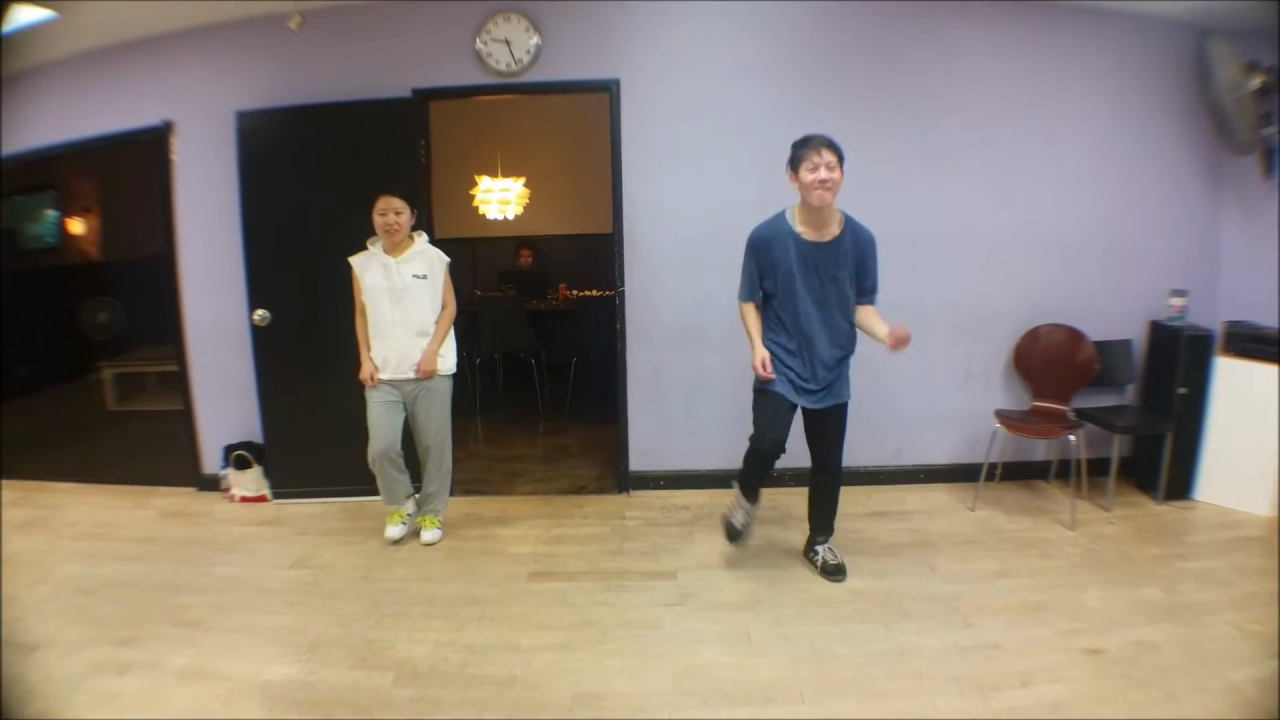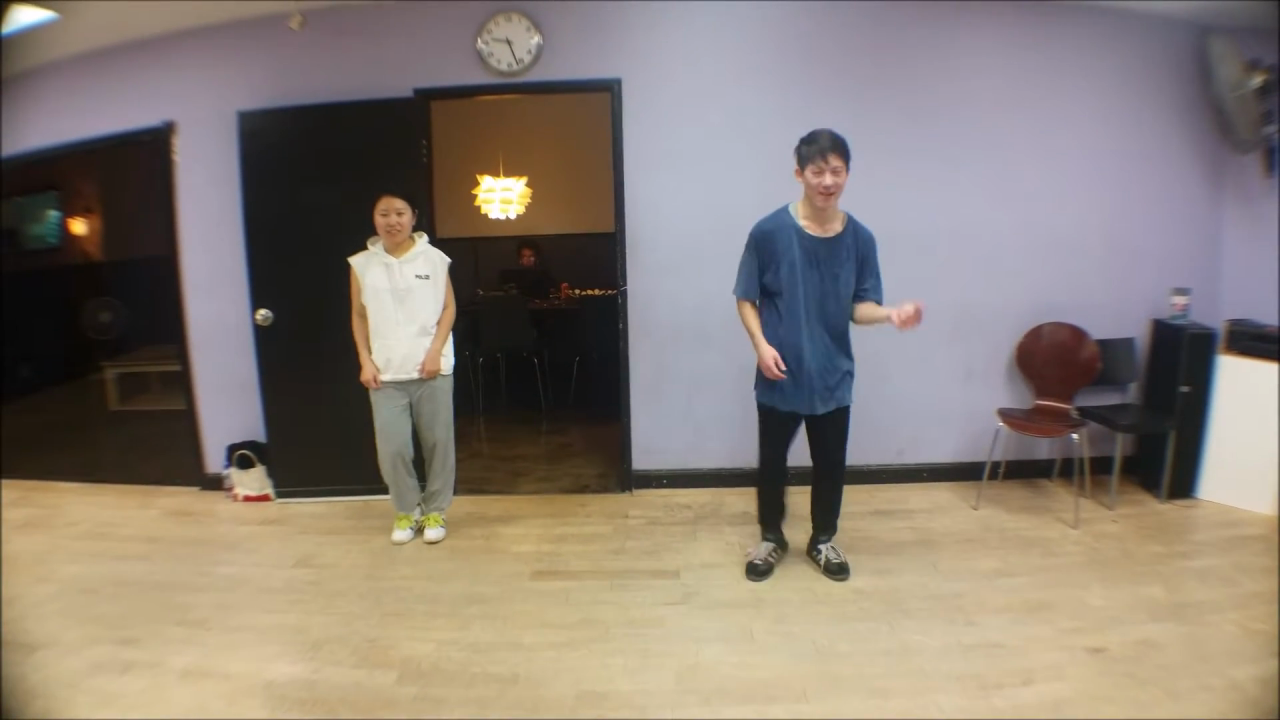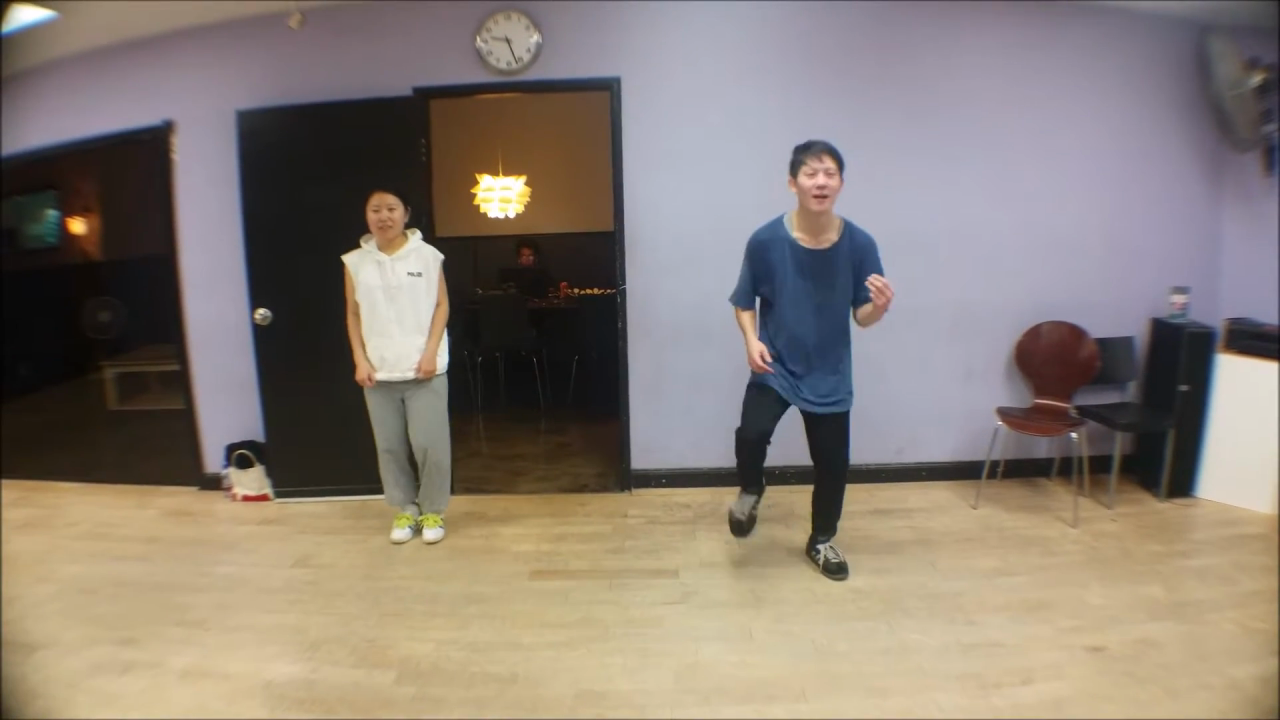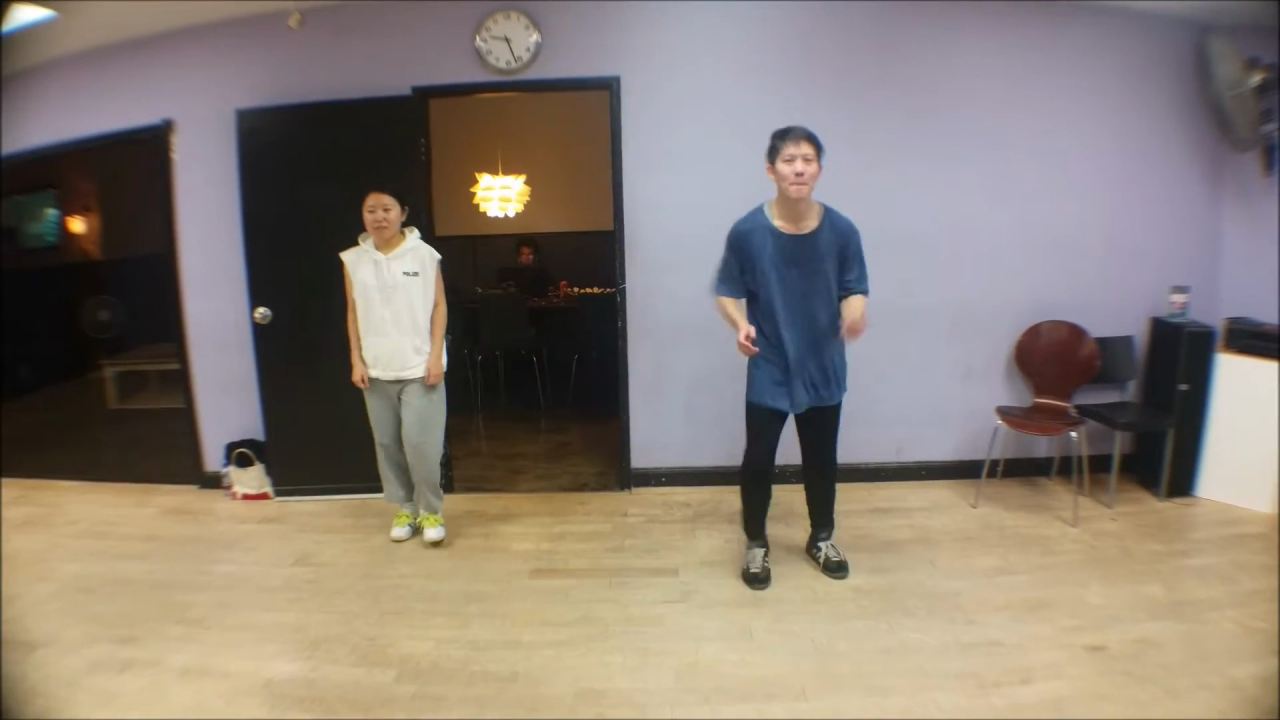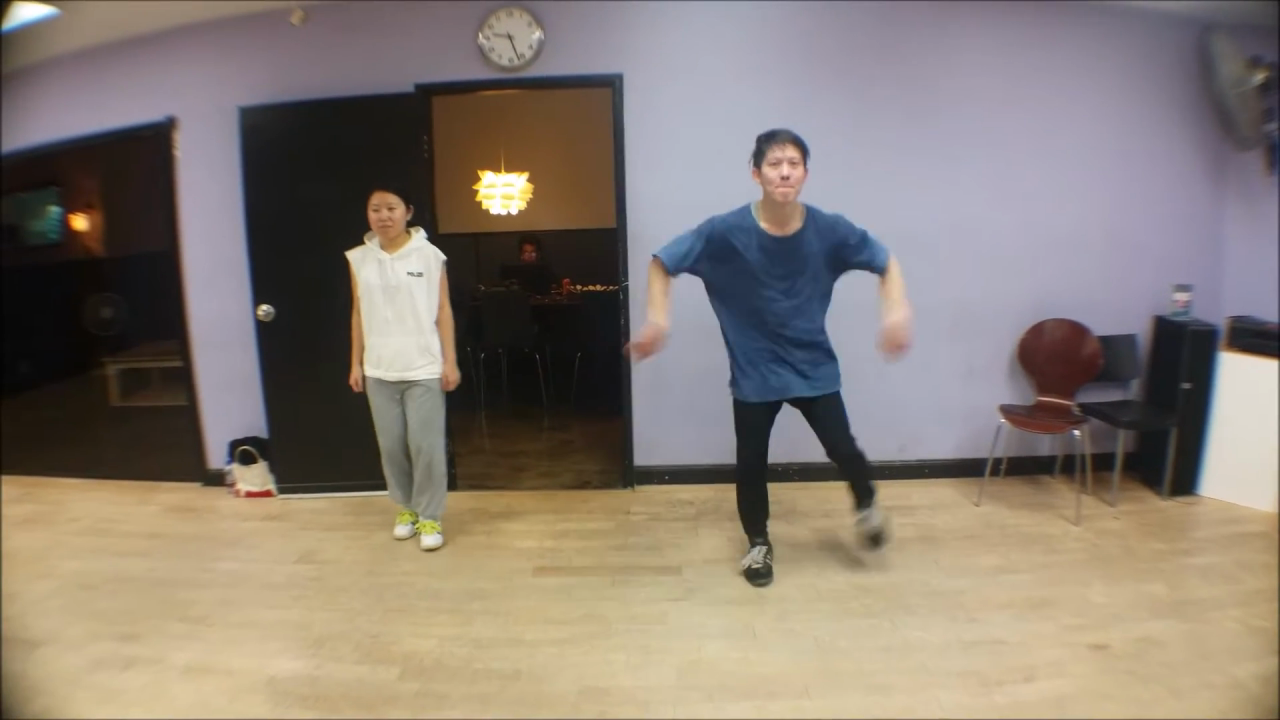
dt=0.2s
person 1, frame 1
left shoulder: (859, 240)
right shoulder: (767, 236)
left elbow: (860, 305)
right elbow: (748, 299)
left wrist: (884, 332)
right wrist: (757, 347)
left hip: (831, 370)
right hip: (780, 365)
left knee: (828, 462)
right knee: (767, 443)
left ankle: (819, 541)
right ankle: (746, 494)
person 1, frame 2
left shoulder: (860, 239)
right shoulder: (768, 232)
left elbow: (858, 307)
right elbow: (746, 297)
left wrist: (891, 315)
right wrist: (760, 344)
left hip: (832, 374)
right hip: (782, 372)
left knee: (829, 463)
right knee: (772, 463)
left ankle: (822, 541)
right ankle: (772, 540)
person 1, frame 3
left shoulder: (859, 245)
right shoulder: (765, 241)
left elbow: (863, 314)
right elbow: (744, 301)
left wrist: (878, 308)
right wrist: (752, 340)
left hip: (829, 376)
right hip: (776, 367)
left knee: (833, 464)
right knee: (752, 436)
left ankle: (821, 540)
right ankle: (750, 490)
person 1, frame 4
left shoulder: (841, 230)
right shoulder: (747, 232)
left elbow: (855, 294)
right elbow: (728, 292)
left wrist: (854, 314)
right wrist: (741, 323)
left hip: (822, 370)
right hip: (770, 371)
left knee: (819, 461)
right knee: (758, 461)
left ankle: (821, 538)
right ankle: (756, 542)
person 1, frame 5
left shoulder: (828, 229)
right shoulder: (726, 230)
left elbow: (885, 262)
right elbow: (662, 264)
left wrist: (896, 311)
right wrist: (658, 318)
left hip: (812, 363)
right hip: (755, 367)
left knee: (841, 446)
right knee: (751, 460)
left ankle: (867, 505)
right ankle: (758, 542)
person 2, frame 1
left shoulder: (433, 258)
right shoulder: (362, 264)
left elbow: (449, 307)
right elbow: (361, 315)
left wrist: (432, 351)
right wrist: (365, 359)
left hip: (430, 369)
right hip: (384, 372)
left knee: (434, 444)
right knee: (381, 448)
left ankle: (431, 512)
right ankle: (399, 504)
person 2, frame 2
left shoulder: (434, 259)
right shoulder: (361, 265)
left elbow: (449, 308)
right elbow: (358, 316)
left wrist: (435, 352)
right wrist: (365, 361)
left hip: (431, 369)
right hip: (385, 373)
left knee: (437, 442)
right knee: (392, 450)
left ankle: (435, 510)
right ankle: (407, 511)
person 2, frame 3
left shoulder: (427, 256)
right shoulder: (355, 262)
left elbow: (442, 306)
right elbow: (353, 315)
left wrist: (431, 352)
right wrist: (359, 359)
left hip: (423, 368)
right hip: (379, 371)
left knee: (429, 442)
right knee: (390, 446)
left ankle: (433, 511)
right ankle: (406, 509)
person 2, frame 4
left shoulder: (424, 255)
right shoulder: (353, 260)
left elbow: (439, 307)
right elbow: (353, 314)
left wrist: (436, 356)
right wrist: (356, 361)
left hip: (419, 367)
right hip: (377, 370)
left knee: (421, 442)
right knee: (387, 443)
left ankle: (430, 510)
right ankle: (404, 508)
person 2, frame 5
left shoulder: (428, 256)
right shoulder: (358, 259)
left elbow: (443, 310)
right elbow: (358, 314)
left wrist: (450, 360)
right wrist: (355, 363)
left hip: (424, 369)
right hip: (379, 371)
left knee: (425, 446)
right knee: (390, 445)
left ankle: (429, 517)
right ankle: (406, 509)
